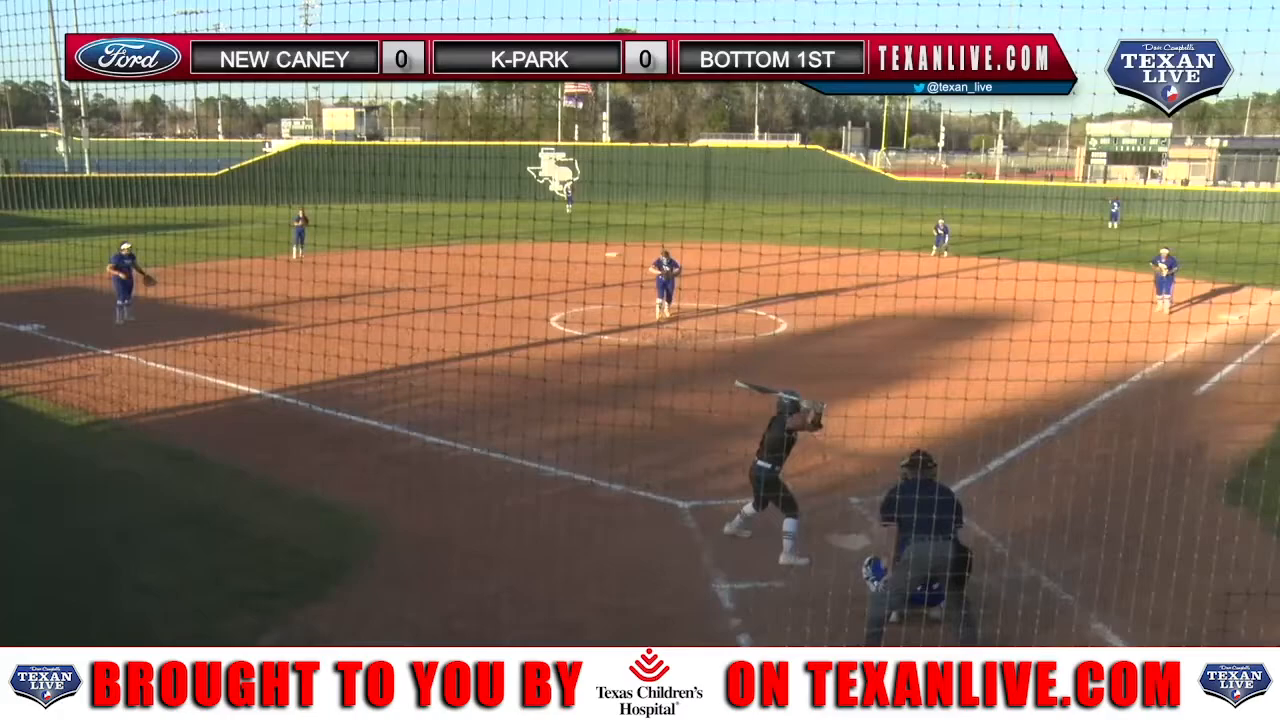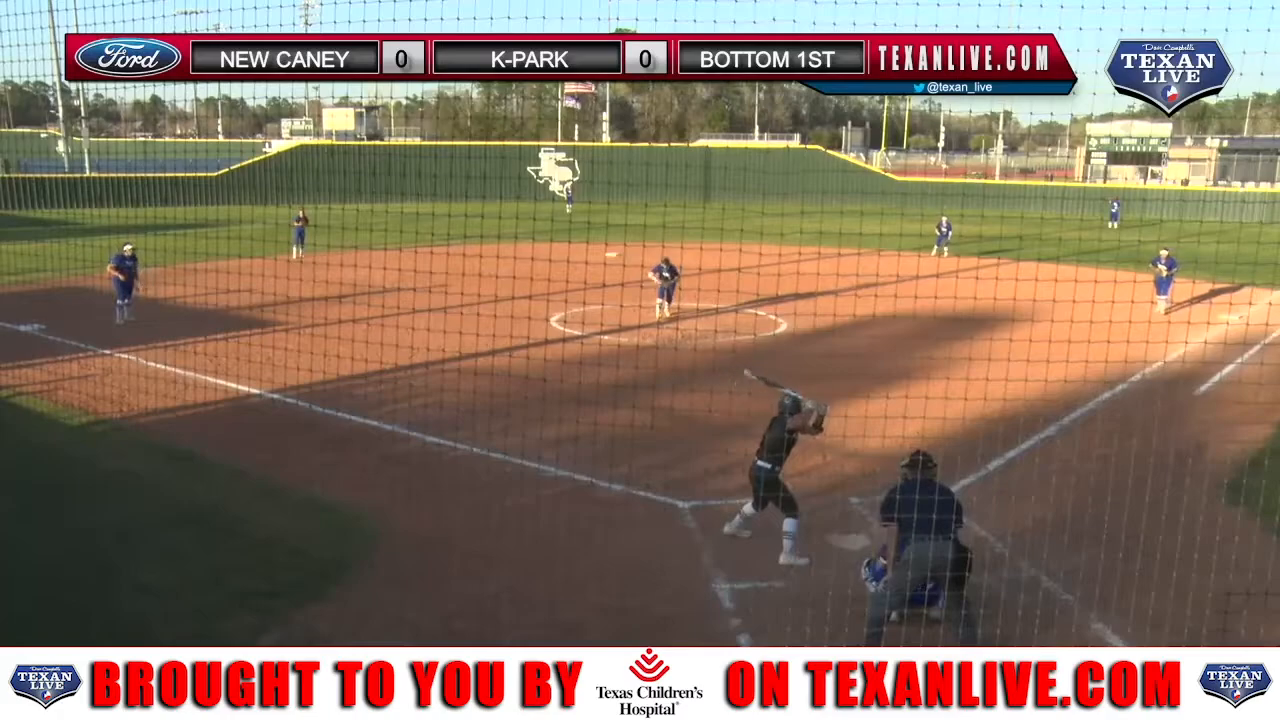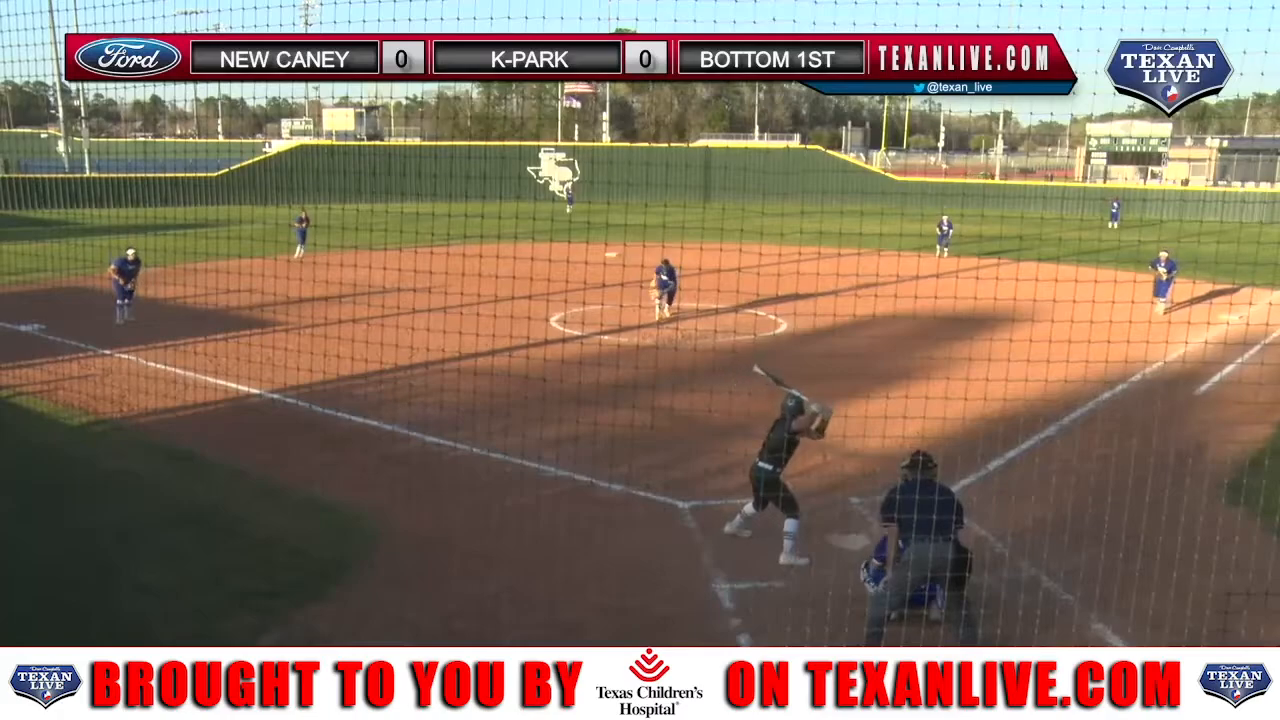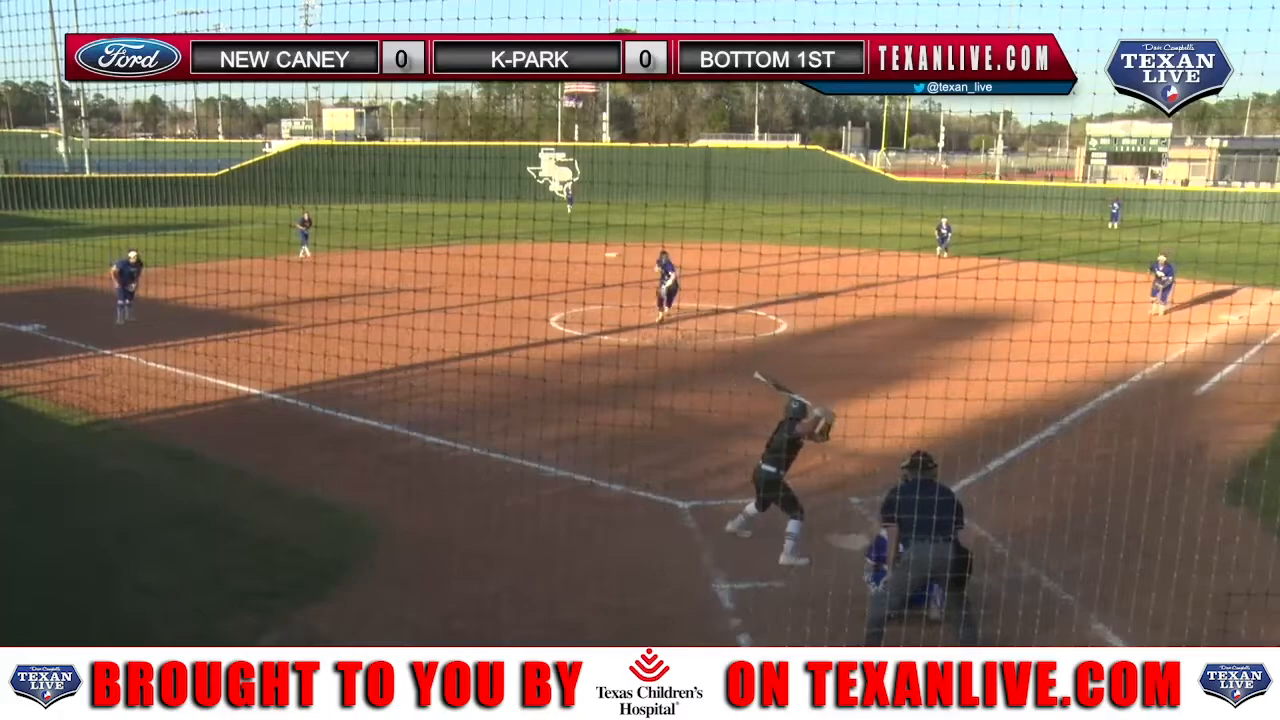
dt=0.2s
person 1, frame 1
left shoulder: (896, 493)
right shoulder: (948, 494)
left elbow: (893, 535)
right elbow: (955, 531)
left wrist: (891, 570)
left hip: (916, 552)
right hip: (949, 552)
left knee: (881, 601)
right knee: (959, 605)
person 1, frame 2
left shoulder: (896, 494)
right shoulder: (948, 494)
left elbow: (893, 536)
right elbow: (955, 531)
left wrist: (891, 570)
left hip: (916, 552)
right hip: (949, 552)
left knee: (882, 601)
right knee: (959, 605)
person 1, frame 3
left shoulder: (897, 494)
right shoulder: (948, 495)
left elbow: (893, 537)
right elbow: (955, 532)
left wrist: (890, 571)
left hip: (916, 553)
right hip: (949, 554)
left knee: (882, 602)
right knee: (959, 605)
person 1, frame 4
left shoulder: (897, 494)
right shoulder: (949, 495)
left elbow: (893, 537)
right elbow: (955, 533)
left wrist: (890, 571)
left hip: (916, 554)
right hip: (949, 554)
left knee: (881, 602)
right knee: (960, 605)
person 2, frame 1
left shoulder: (788, 422)
right shoulder: (781, 422)
left elbow: (813, 426)
right elbow: (800, 421)
left wrist: (817, 412)
right wrist: (807, 408)
left hip: (758, 471)
right hip: (767, 474)
left knee: (760, 503)
right knee: (791, 510)
left ankle: (733, 526)
right ankle: (788, 555)
person 2, frame 2
left shoulder: (790, 423)
right shoulder: (782, 422)
left elbow: (814, 430)
right elbow: (801, 422)
left wrist: (820, 413)
right wrist: (810, 408)
left hip: (757, 470)
right hip: (767, 475)
left knee: (759, 502)
right knee: (791, 510)
left ankle: (733, 526)
right ankle: (788, 554)
person 2, frame 3
left shoulder: (792, 425)
right shoulder: (786, 424)
left elbow: (816, 434)
right elbow: (805, 424)
left wrist: (824, 417)
right wrist: (815, 410)
left hip: (758, 471)
right hip: (768, 476)
left knee: (759, 503)
right knee: (792, 512)
left ankle: (734, 526)
right ankle: (788, 555)
person 2, frame 4
left shoulder: (795, 428)
right shoulder: (790, 427)
left elbow: (820, 437)
right elbow: (809, 428)
left wrist: (827, 421)
right wrist: (818, 415)
left hip: (761, 473)
right hip: (771, 478)
left knee: (762, 504)
right knee: (796, 513)
left ankle: (735, 525)
right ankle: (788, 555)
